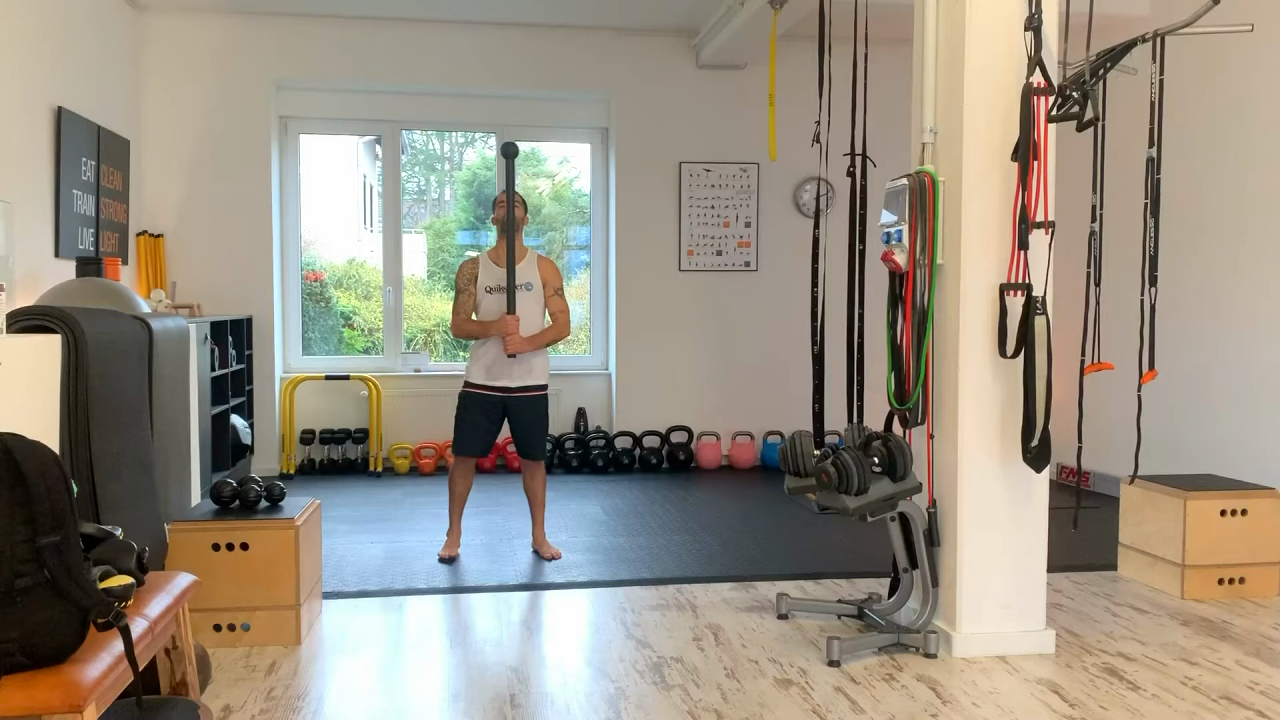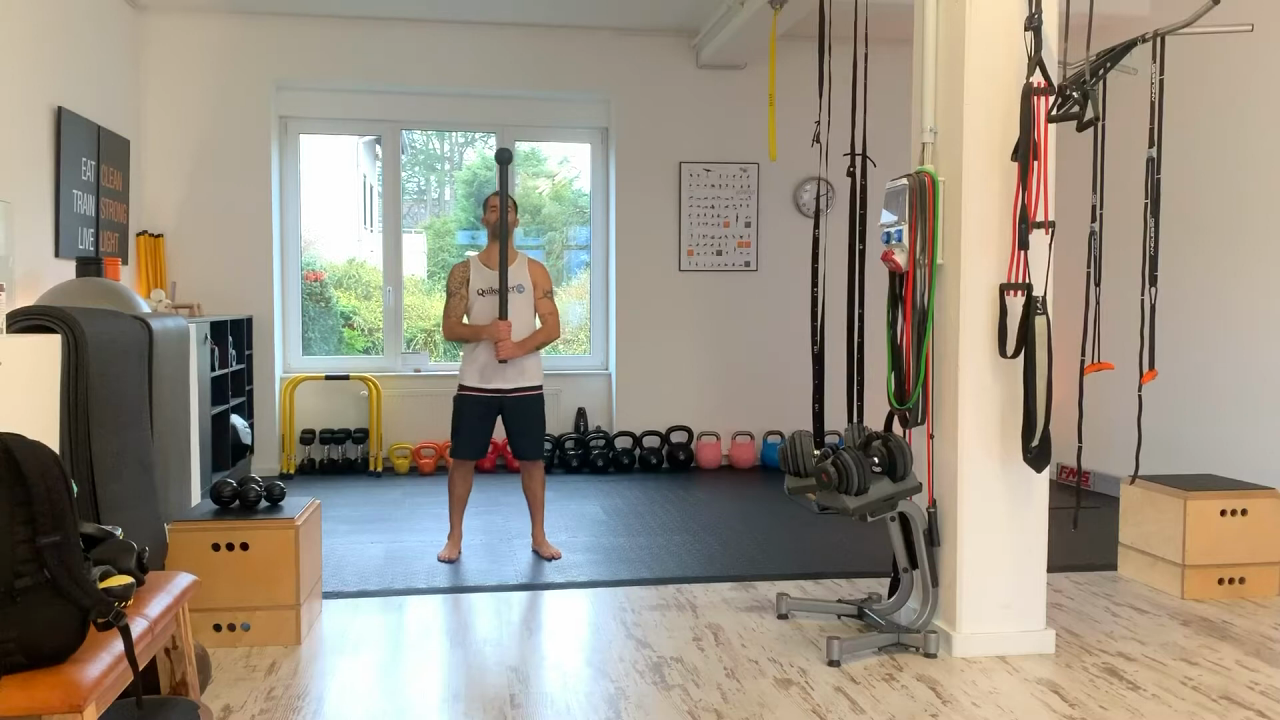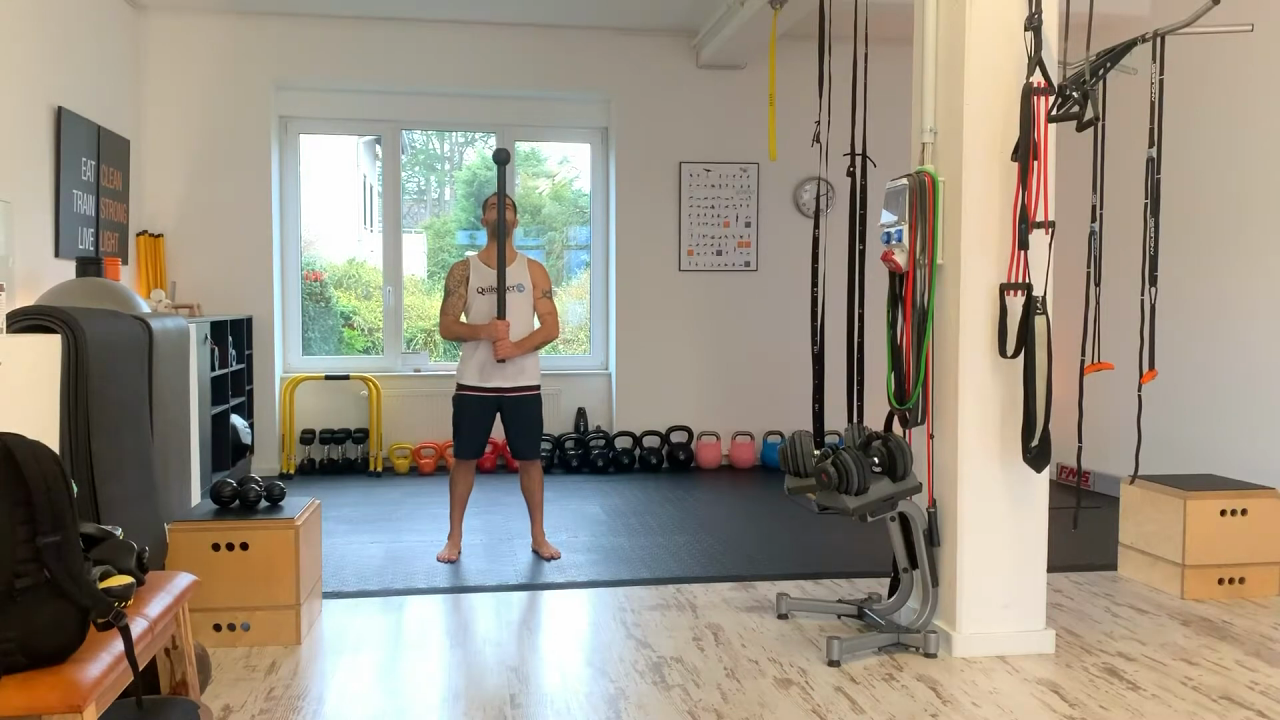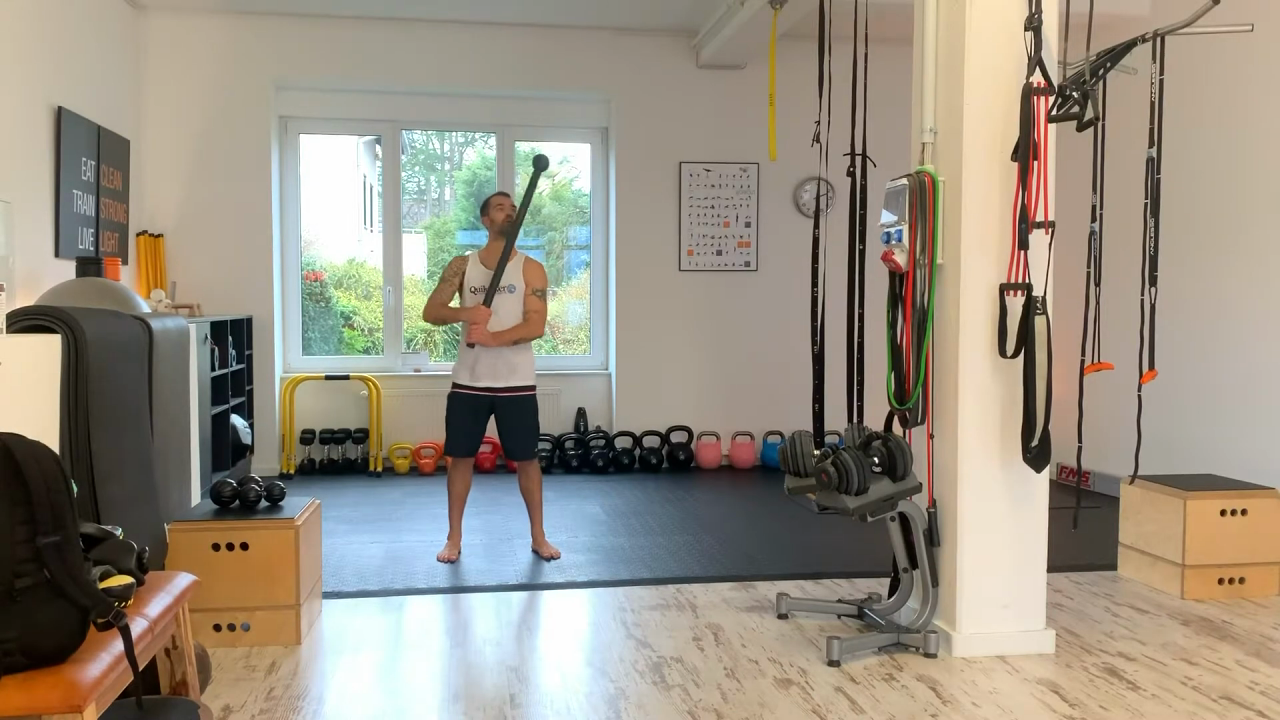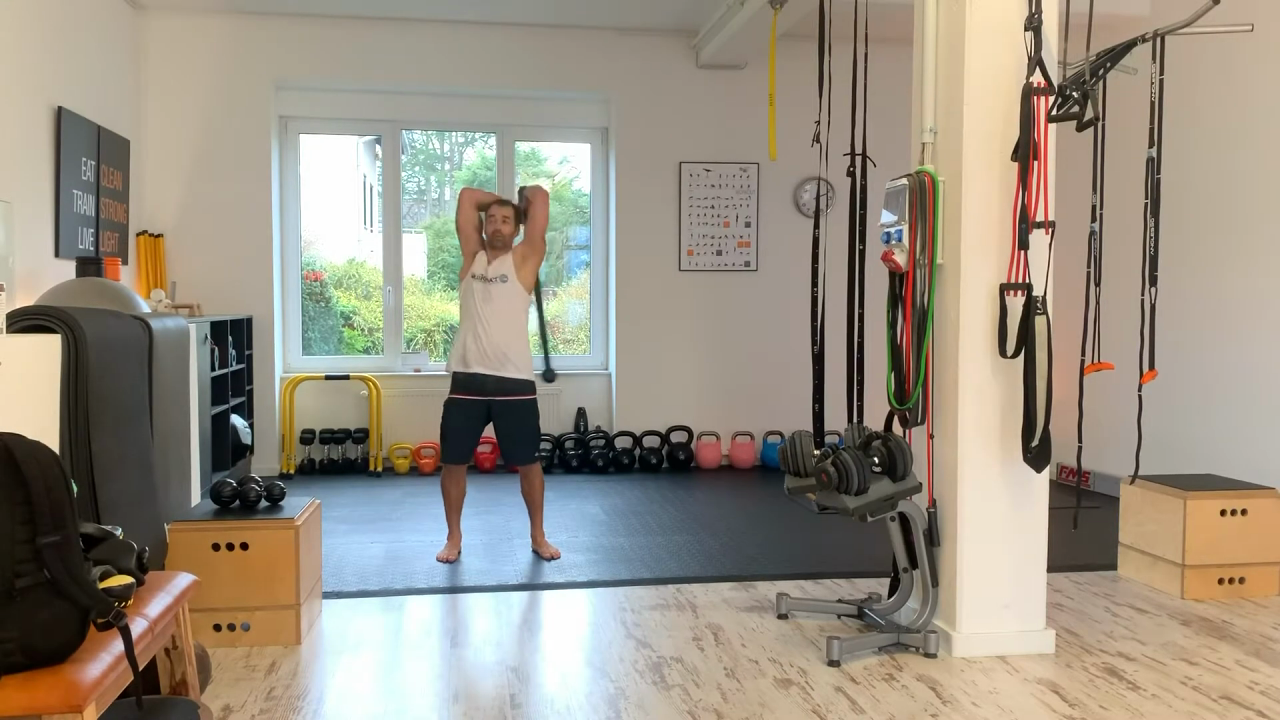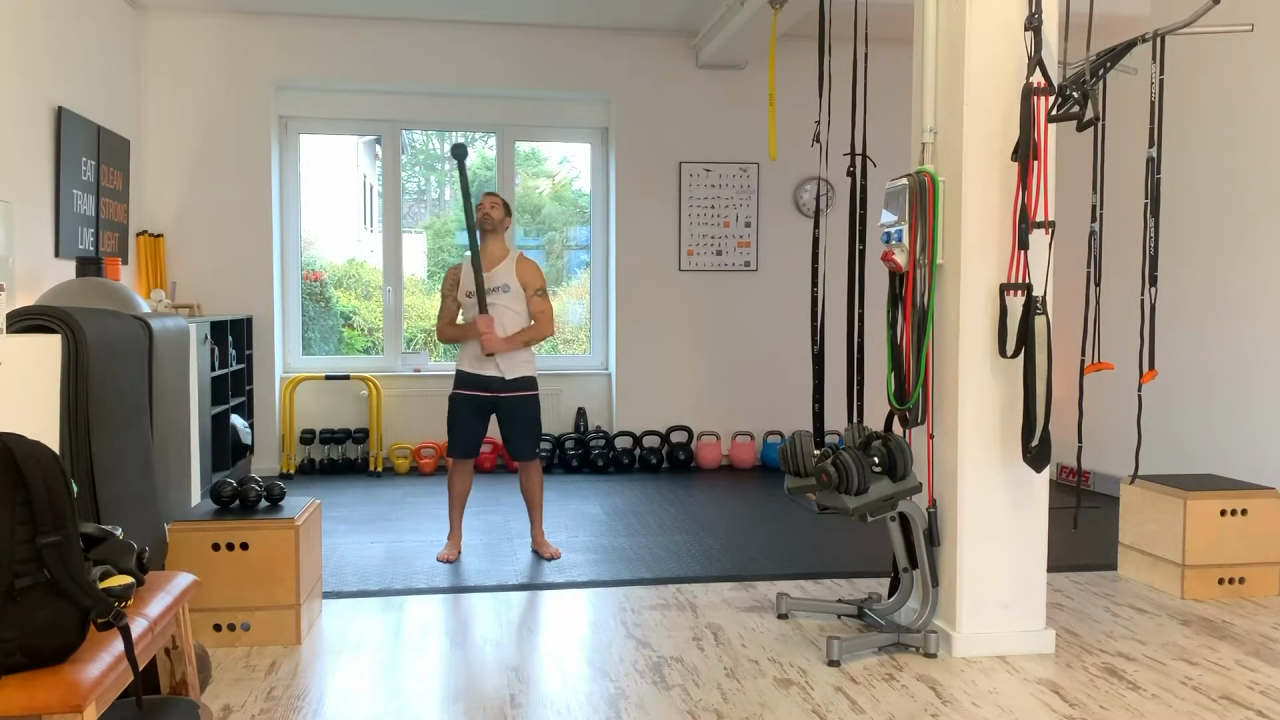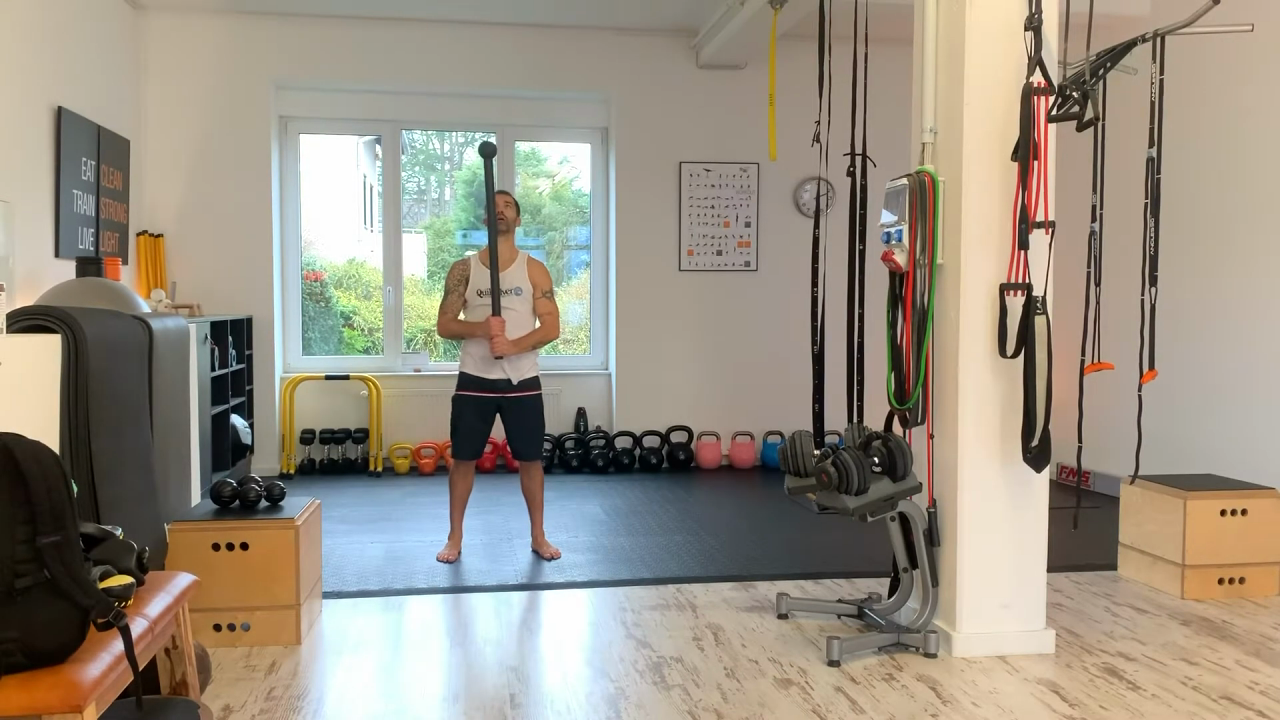
dt=0.7s
person 1, frame 1
left shoulder: (544, 267)
right shoulder: (472, 267)
left elbow: (563, 324)
right elbow: (458, 325)
left wrist: (529, 342)
right wrist: (494, 327)
left hip: (530, 382)
right hip: (482, 380)
left knee: (533, 459)
right knee: (464, 456)
left ankle: (539, 536)
right ankle: (453, 535)
person 1, frame 2
left shoulder: (534, 270)
right shoulder: (463, 271)
left elbow: (552, 327)
right elbow: (449, 328)
left wrist: (519, 347)
right wrist: (486, 331)
left hip: (525, 384)
right hip: (476, 384)
left knee: (532, 459)
right knee: (463, 460)
left ankle: (539, 536)
right ankle: (455, 537)
person 1, frame 3
left shoulder: (534, 269)
right shoulder: (463, 270)
left elbow: (551, 327)
right elbow: (447, 327)
left wrist: (517, 347)
right wrist: (484, 330)
left hip: (523, 382)
right hip: (474, 383)
left knee: (529, 459)
right knee: (465, 459)
left ankle: (538, 536)
right ankle: (455, 537)
person 1, frame 4
left shoulder: (531, 269)
right shoulder: (462, 266)
left elbow: (535, 327)
right elbow: (430, 313)
left wrist: (490, 336)
right wrist: (464, 313)
left hip: (517, 383)
right hip: (469, 382)
left knee: (526, 459)
right knee: (461, 457)
left ankle: (538, 536)
right ankle: (454, 537)
person 1, frame 5
left shoulder: (525, 259)
right shoulder: (472, 256)
left elbow: (539, 199)
right elbow: (467, 196)
left wrist: (525, 202)
right wrist: (499, 201)
left hip: (514, 382)
right hip: (468, 381)
left knee: (528, 463)
right knee: (453, 463)
left ankle: (538, 536)
right ankle: (454, 538)
person 1, frame 6
left shoulder: (524, 267)
right shoulder: (457, 273)
left elbow: (545, 326)
right elbow: (443, 330)
left wrist: (504, 343)
right wrist: (471, 330)
left hip: (517, 380)
right hip: (471, 380)
left knee: (528, 458)
right knee: (461, 458)
left ankle: (538, 536)
right ankle: (454, 537)
person 1, frame 7
left shoulder: (534, 269)
right shoulder: (463, 269)
left elbow: (551, 326)
right elbow: (445, 325)
left wrist: (514, 345)
right wrist: (481, 329)
left hip: (523, 381)
right hip: (475, 381)
left knee: (530, 459)
right knee: (464, 459)
left ankle: (538, 536)
right ankle: (455, 537)
